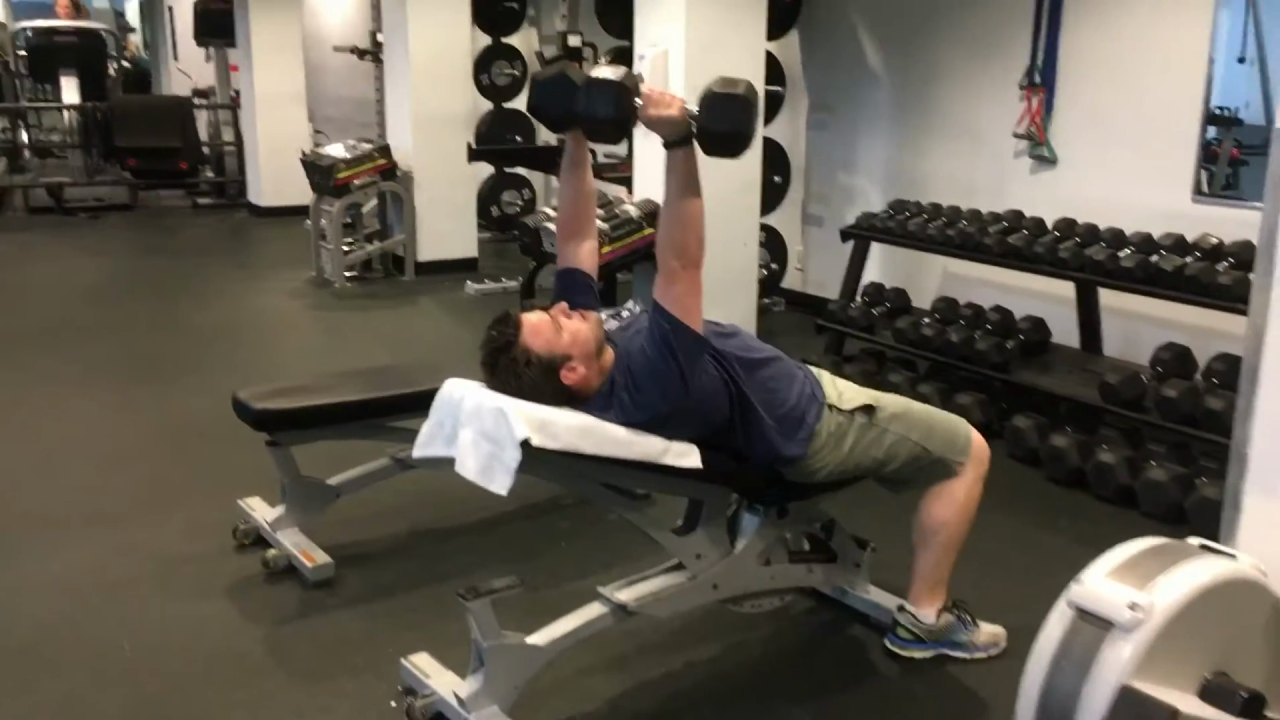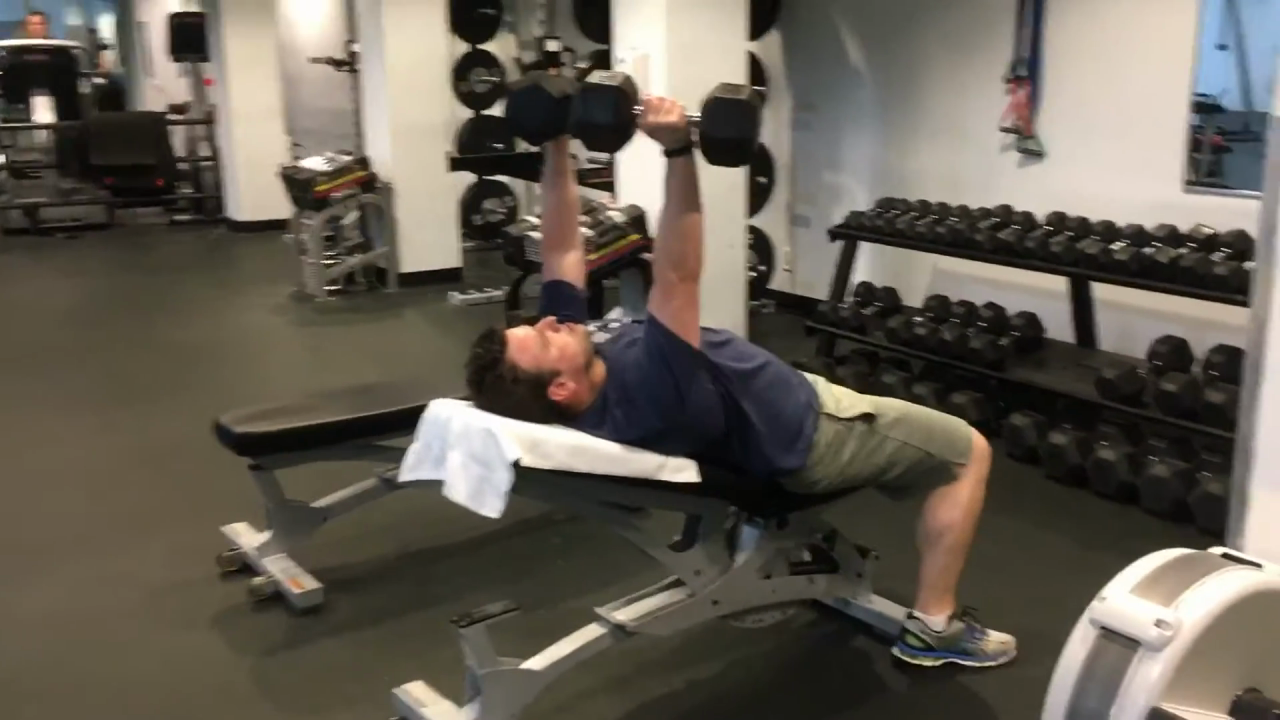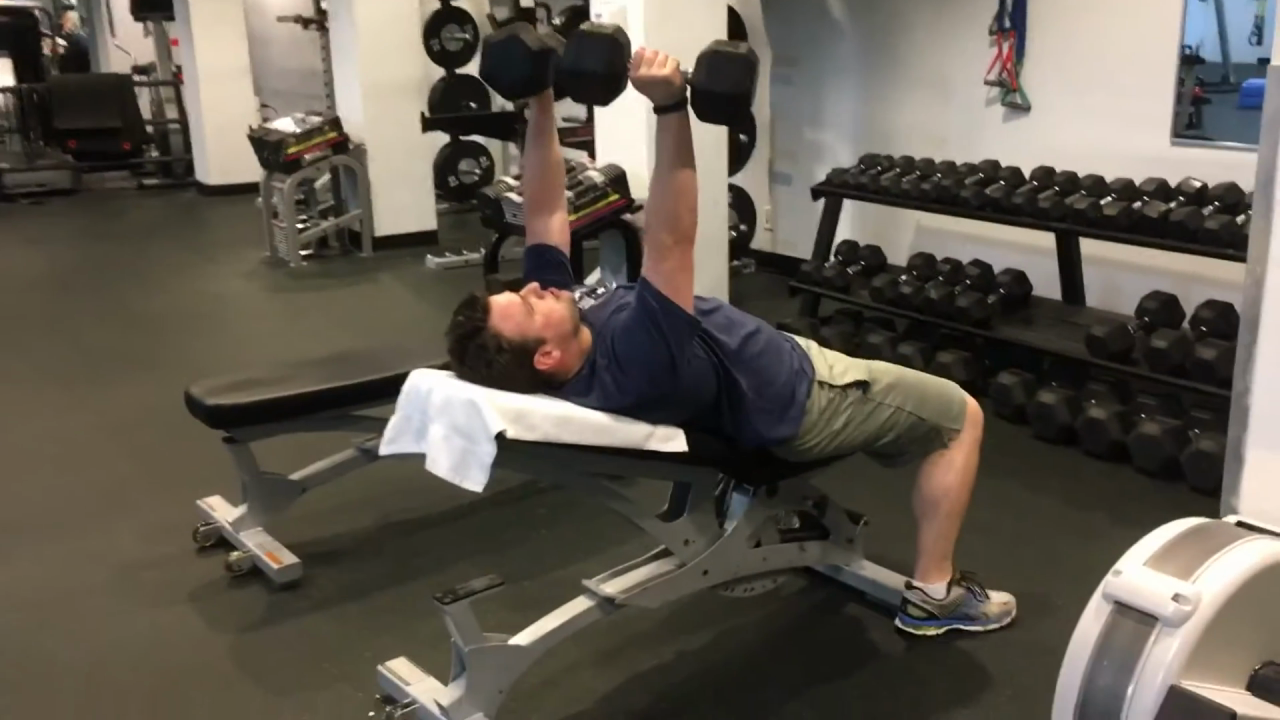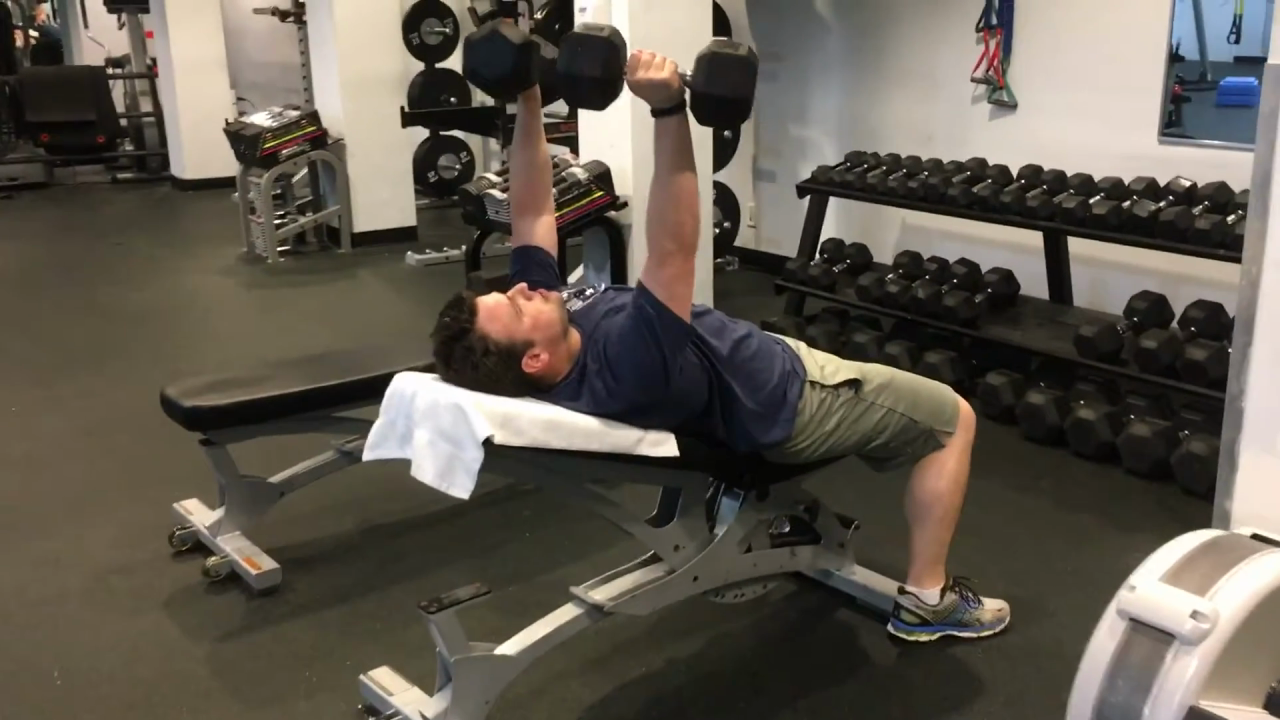
dt=0.3s
person 1, frame 1
left shoulder: (581, 341)
right shoulder: (647, 390)
left elbow: (576, 239)
right elbow: (680, 266)
left wrist: (576, 137)
right wrist: (678, 141)
right hip: (807, 424)
right knee: (967, 451)
right ankle: (924, 617)
person 1, frame 2
left shoulder: (562, 343)
right shoulder: (641, 402)
left elbow: (561, 249)
right elbow: (677, 279)
left wrist: (558, 146)
right wrist: (678, 150)
right hip: (803, 434)
right knee: (968, 452)
right ankle: (934, 625)
person 1, frame 3
left shoulder: (546, 311)
right shoulder: (628, 370)
left elbow: (545, 213)
right elbow: (671, 241)
left wrist: (540, 103)
right wrist: (670, 106)
right hip: (795, 399)
right knee: (960, 416)
right ankle: (933, 593)
person 1, frame 4
left shoulder: (533, 320)
right shoulder: (620, 373)
left elbow: (532, 214)
right elbow: (674, 248)
left wrist: (527, 102)
right wrist: (669, 108)
right hip: (785, 400)
right knee: (953, 419)
right ankle: (927, 599)
